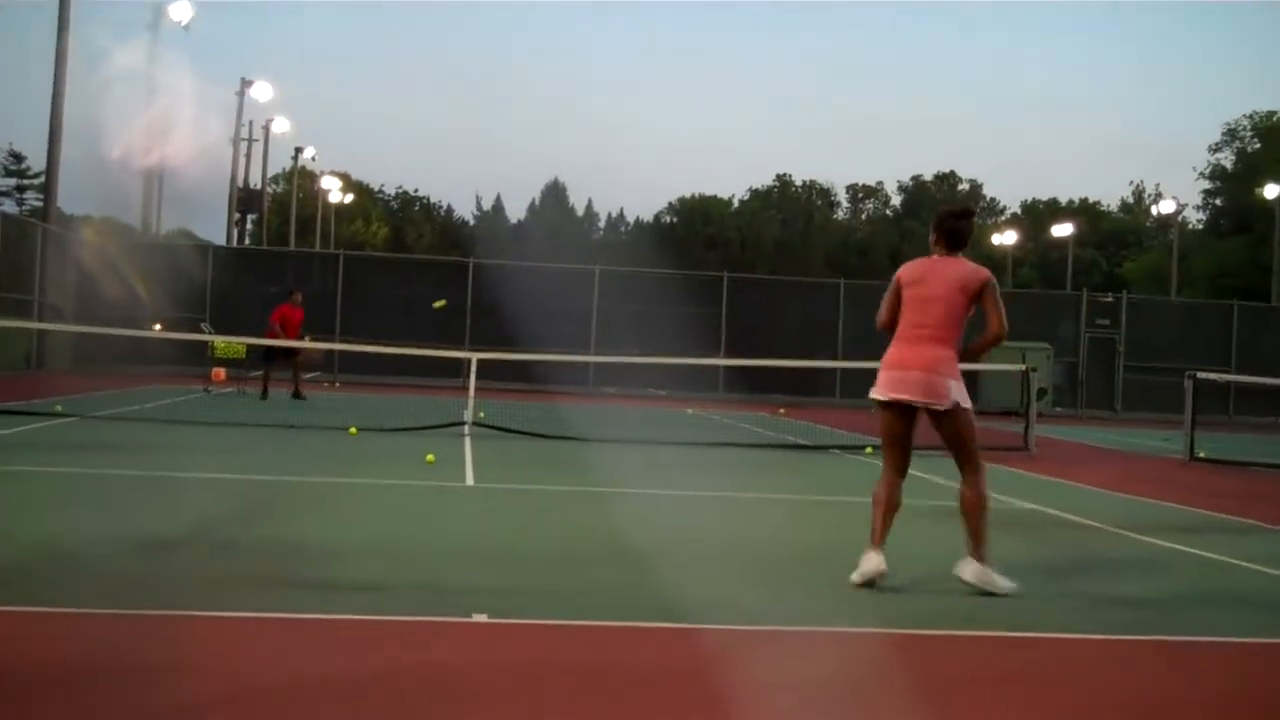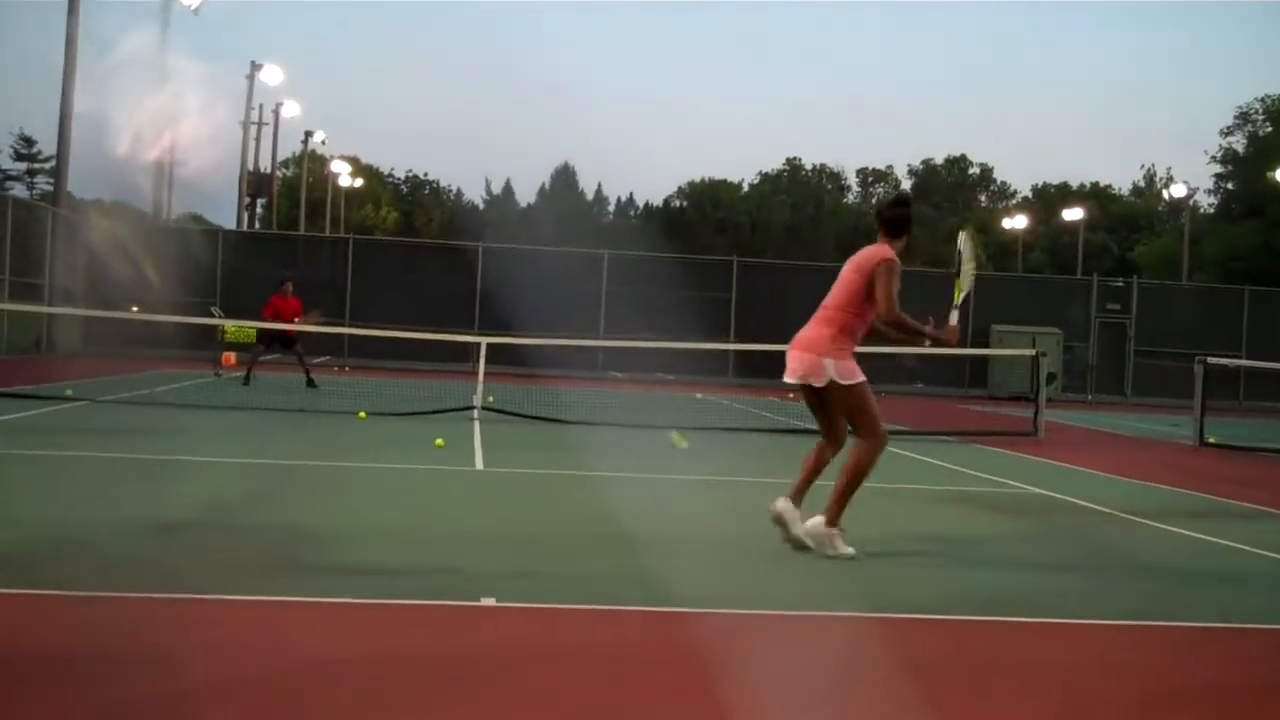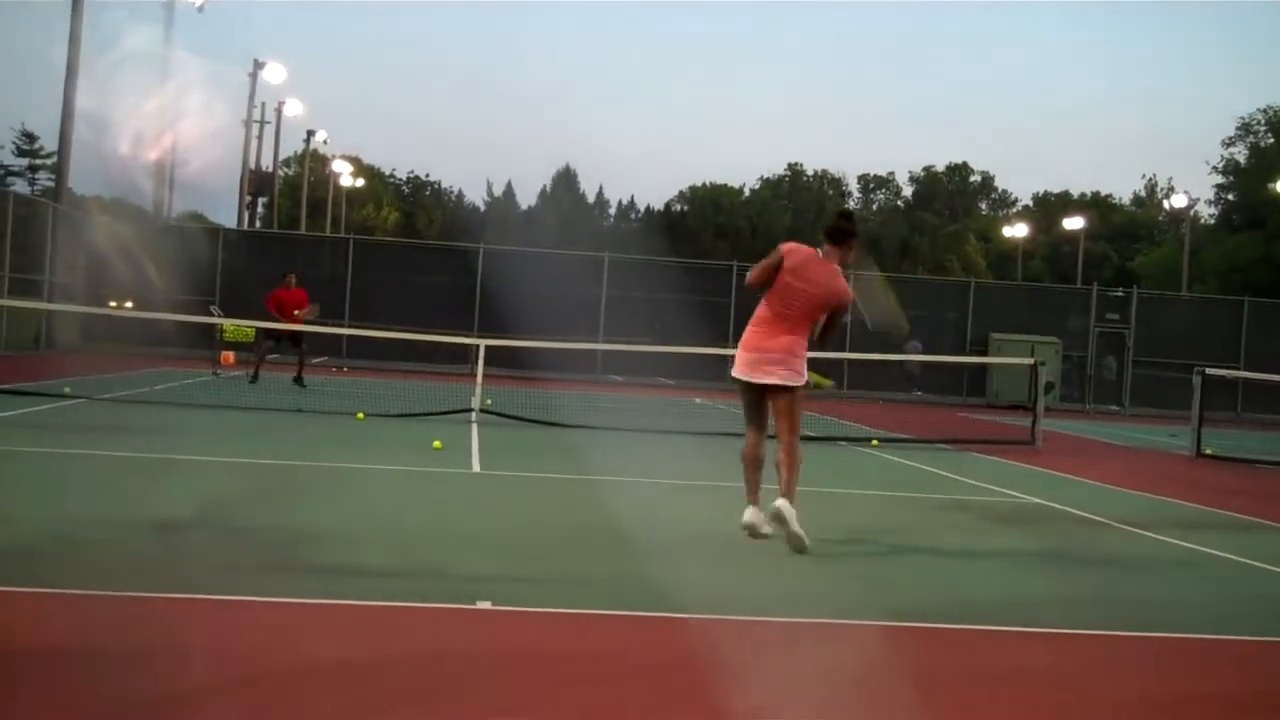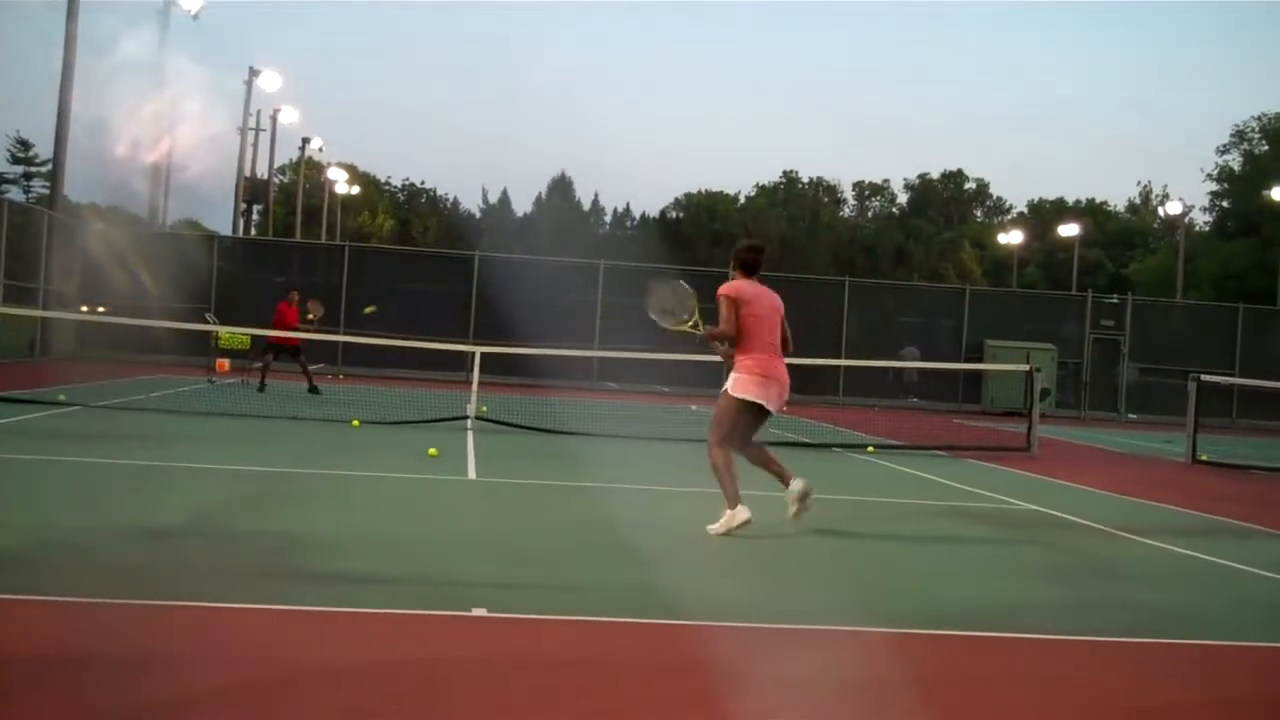
dt=0.5s
person 1, frame 1
left shoulder: (907, 271)
right shoulder: (979, 276)
left elbow: (883, 323)
right elbow: (997, 331)
right wrist: (967, 355)
left hip: (896, 369)
right hip: (938, 373)
left knee: (893, 471)
right knee: (971, 469)
left ankle: (875, 554)
right ankle: (977, 561)
person 1, frame 2
left shoulder: (862, 256)
right shoulder: (886, 260)
right elbow: (888, 314)
left wrist: (913, 335)
right wrist: (935, 335)
left hip: (804, 349)
right hip: (828, 354)
left knee: (832, 438)
right knee: (873, 438)
left ankle: (791, 505)
right ankle: (827, 524)
person 1, frame 3
left shoulder: (790, 250)
right shoulder: (842, 291)
left elbow: (752, 280)
left hip: (752, 350)
right hip: (787, 357)
left knee: (755, 431)
right knee: (788, 439)
left ankle: (754, 508)
right ankle: (786, 502)
person 1, frame 4
left shoulder: (729, 289)
right shoulder: (774, 298)
left elbow: (729, 333)
left wrist: (707, 333)
left hip: (751, 376)
right hip: (777, 380)
left knee: (718, 443)
right knee: (742, 441)
left ankle: (735, 509)
right ankle: (792, 484)
